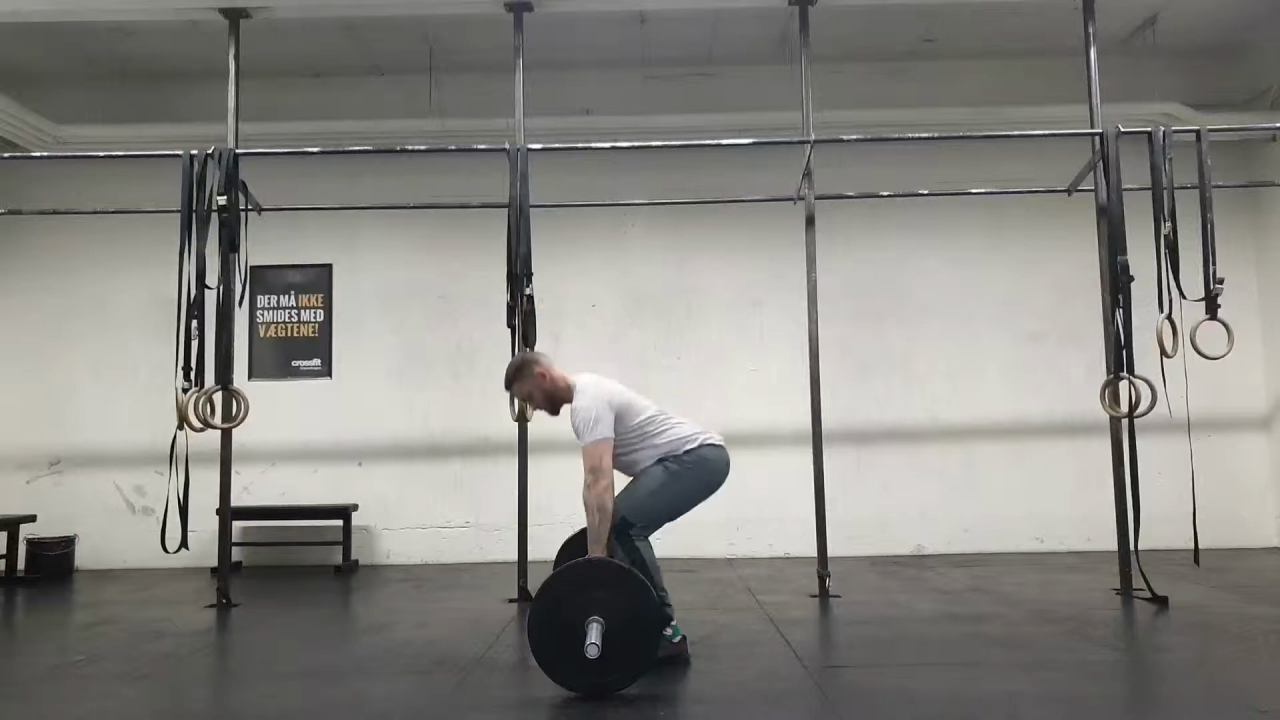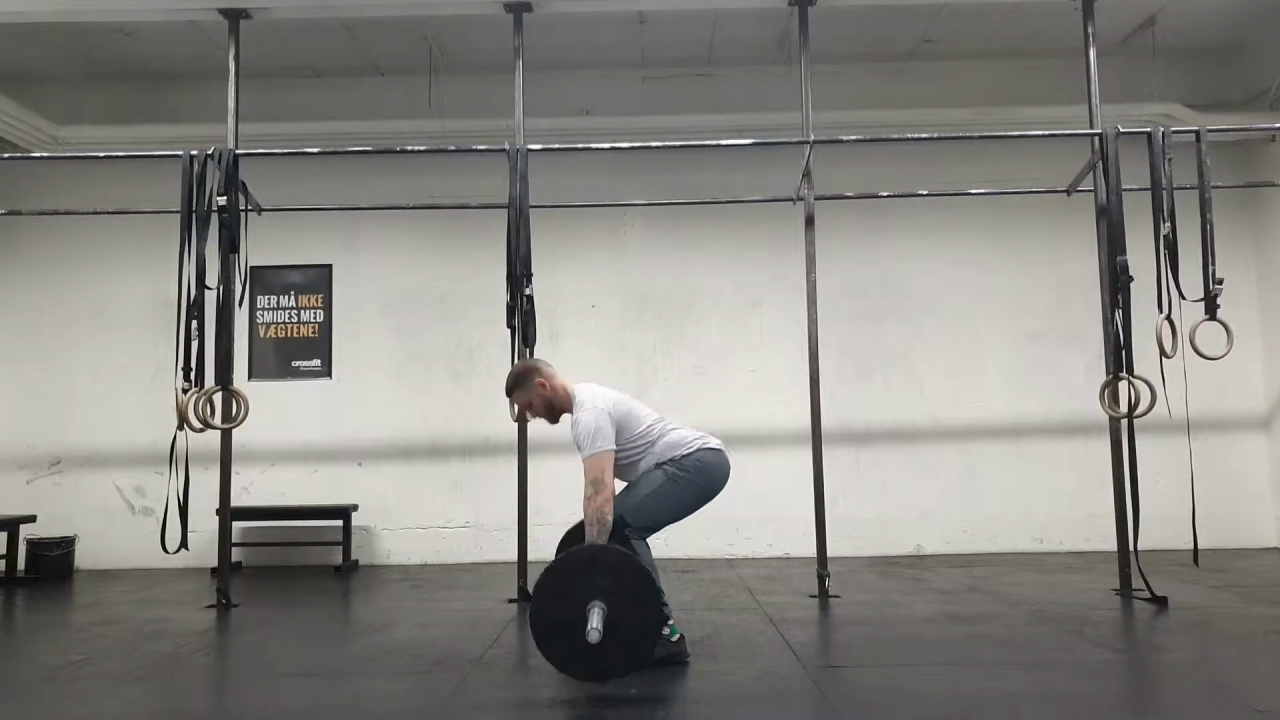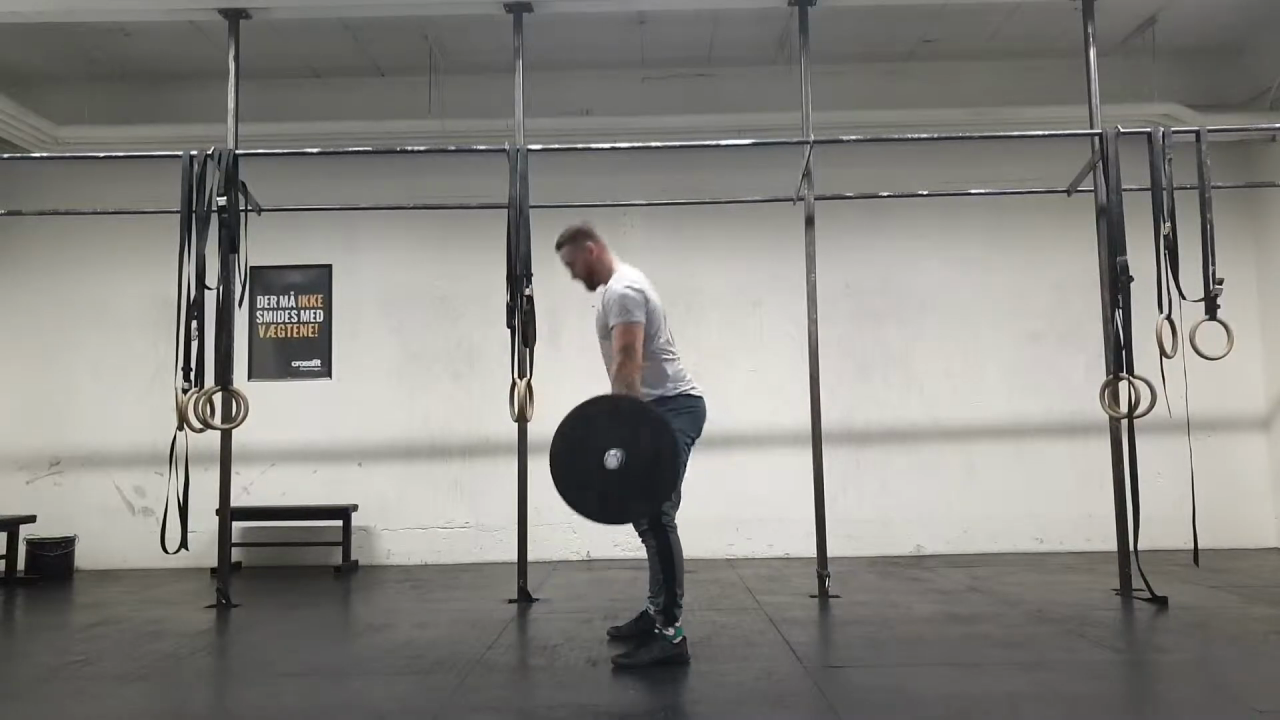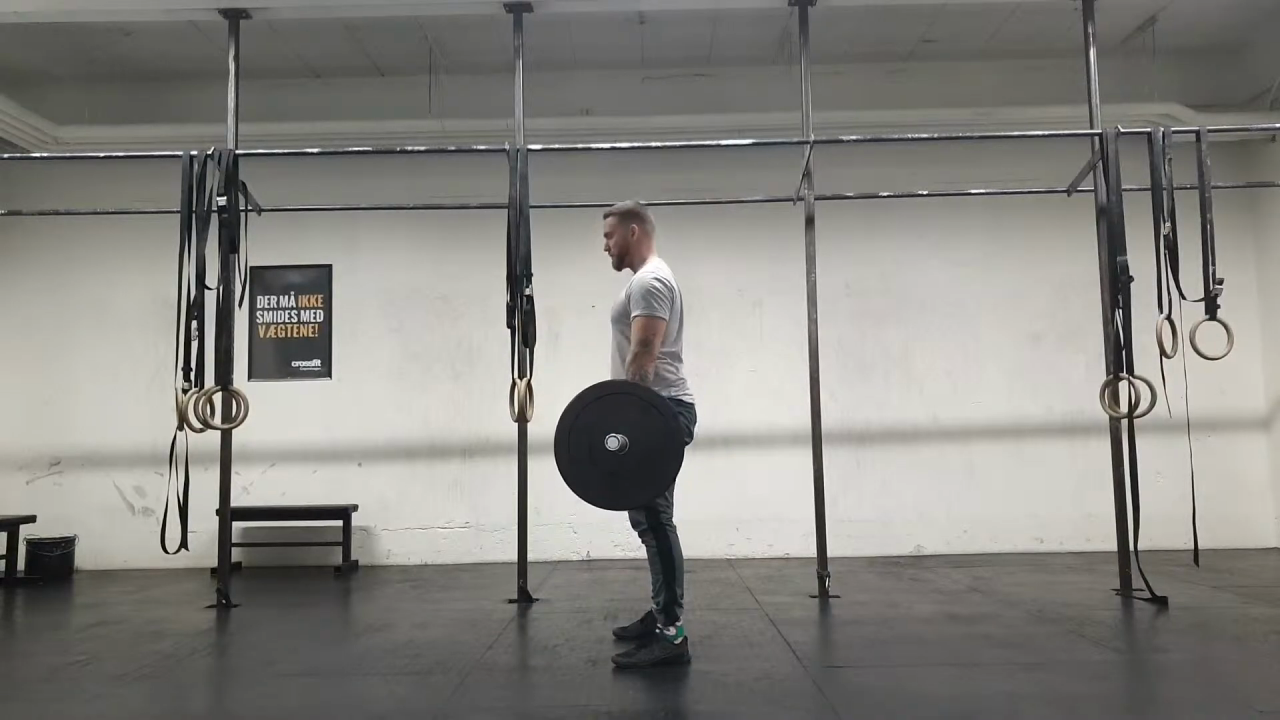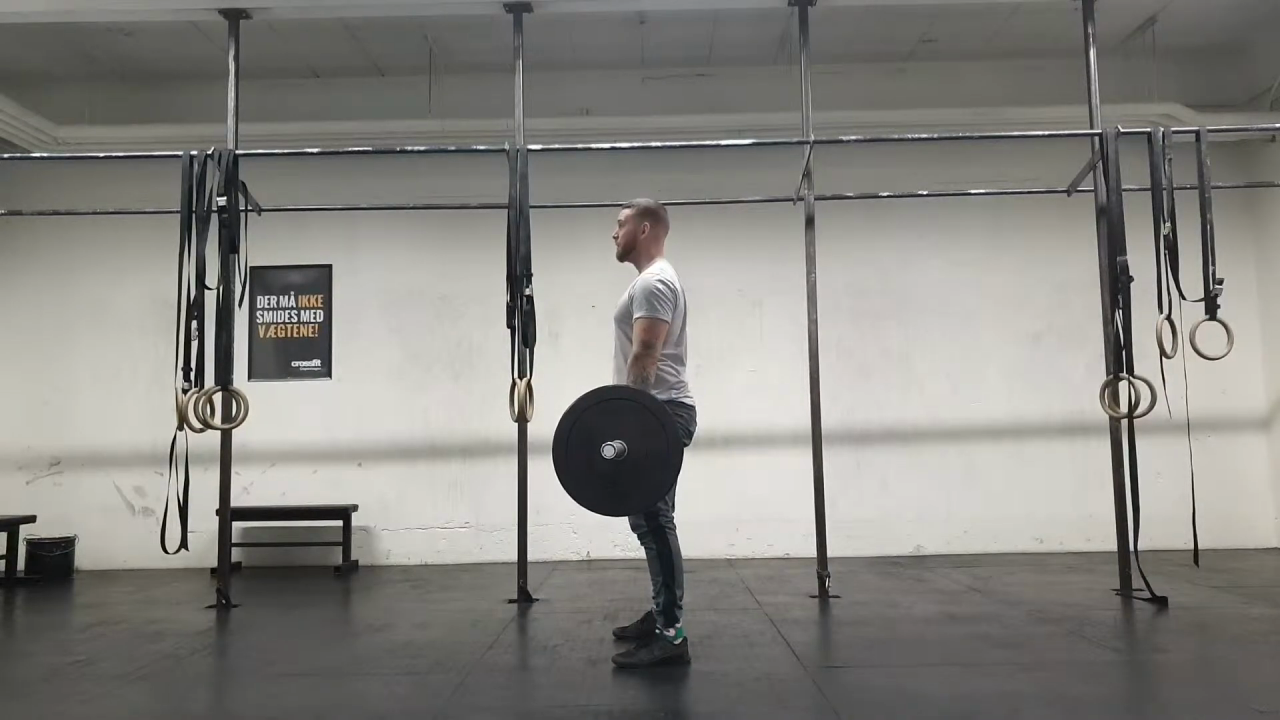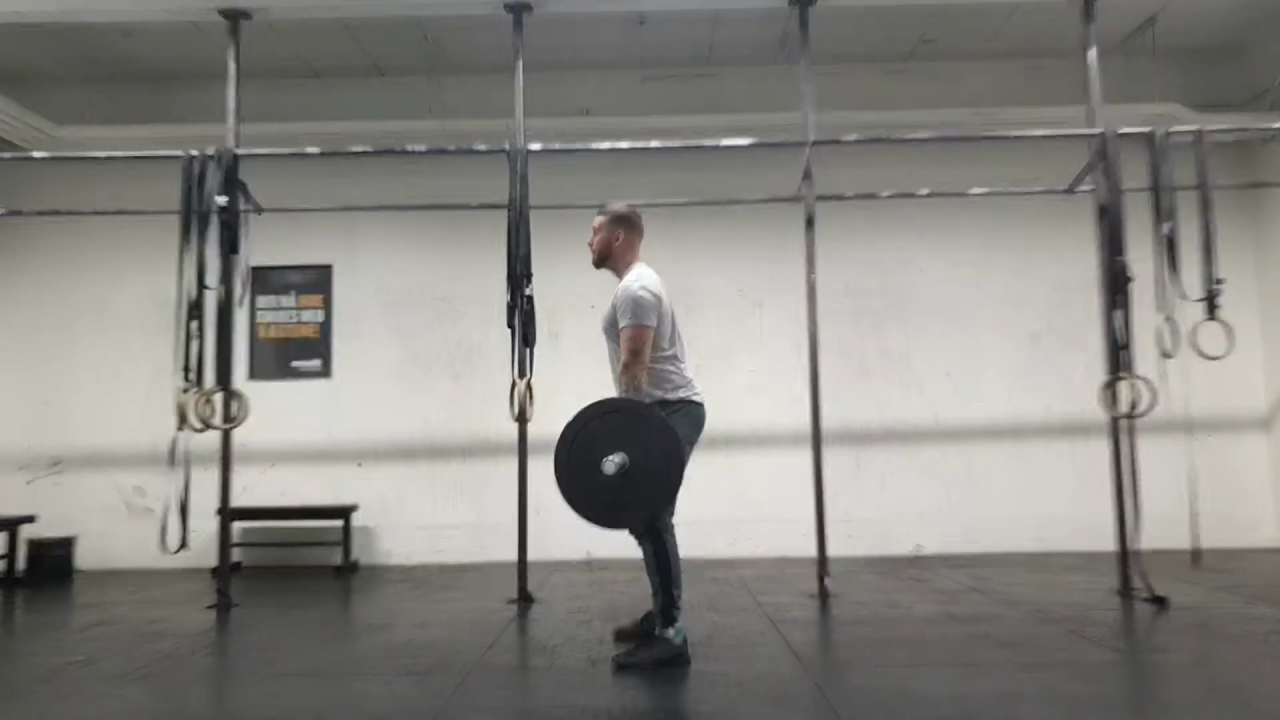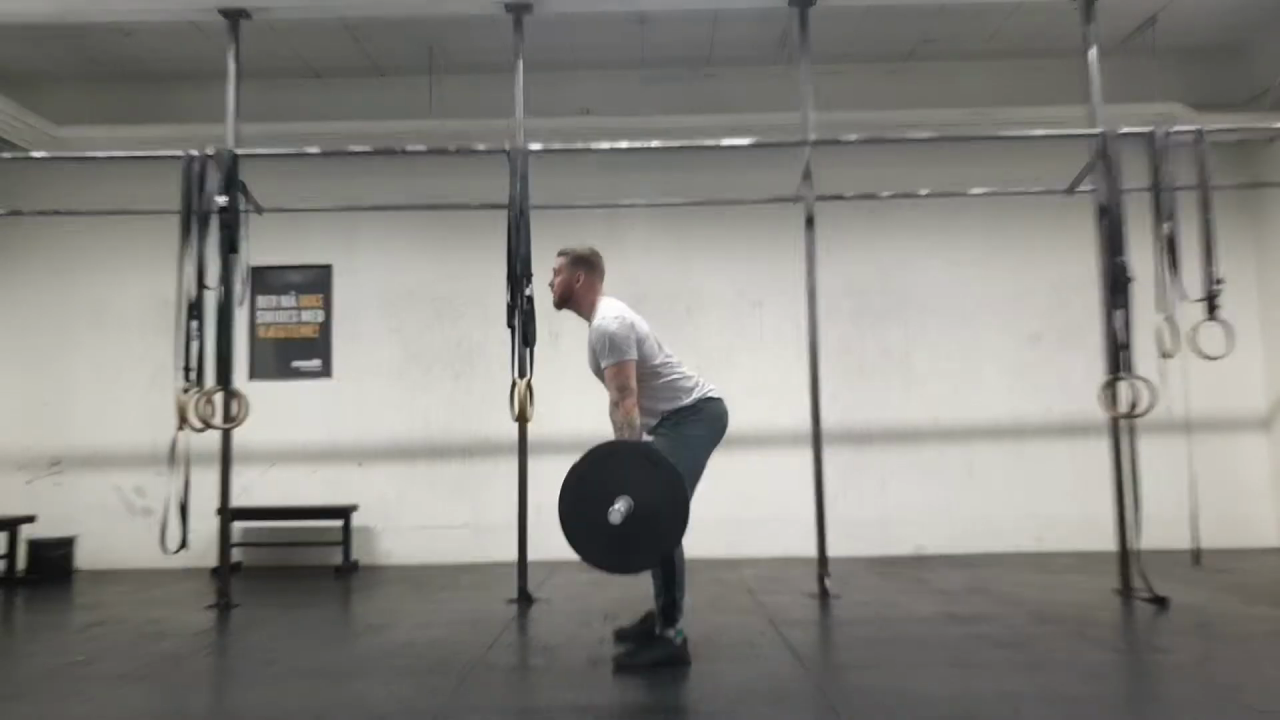
dt=0.5s
person 1, frame 1
left shoulder: (587, 402)
right shoulder: (587, 390)
left elbow: (598, 484)
right elbow: (601, 480)
left wrist: (596, 556)
right wrist: (601, 542)
left hip: (696, 458)
right hip: (699, 456)
left knee: (622, 527)
right knee: (622, 524)
left ankle: (665, 633)
person 1, frame 2
left shoulder: (589, 413)
right shoulder: (588, 400)
left elbow: (599, 495)
right elbow: (601, 490)
left hip: (697, 463)
right hip: (698, 460)
left knee: (622, 529)
right knee: (622, 527)
left ankle: (665, 634)
person 1, frame 3
left shoulder: (621, 289)
right shoulder: (621, 286)
left elbow: (629, 363)
left hip: (670, 408)
right hip: (666, 406)
left knee: (654, 515)
right knee: (649, 514)
left ankle: (669, 633)
right ankle: (659, 612)
person 1, frame 4
left shoulder: (648, 280)
right shoulder: (649, 280)
left elbow: (643, 356)
left knee: (654, 519)
right knee: (650, 519)
left ankle: (670, 634)
right ankle: (662, 615)
person 1, frame 5
left shoulder: (653, 282)
right shoulder: (652, 281)
left elbow: (645, 357)
left knee: (653, 521)
right knee: (650, 520)
left ankle: (670, 635)
right ankle: (662, 614)
person 1, frame 6
left shoulder: (634, 288)
right shoulder: (636, 284)
left elbow: (634, 365)
left hip: (669, 412)
right hip: (668, 410)
left knee: (649, 517)
right knee: (648, 516)
left ankle: (669, 635)
right ankle: (662, 615)
person 1, frame 7
left shoulder: (607, 325)
right shoulder: (608, 318)
left elbow: (625, 402)
right elbow: (627, 398)
left hip: (692, 415)
right hip: (686, 415)
left ankle: (670, 635)
right ankle: (663, 615)
